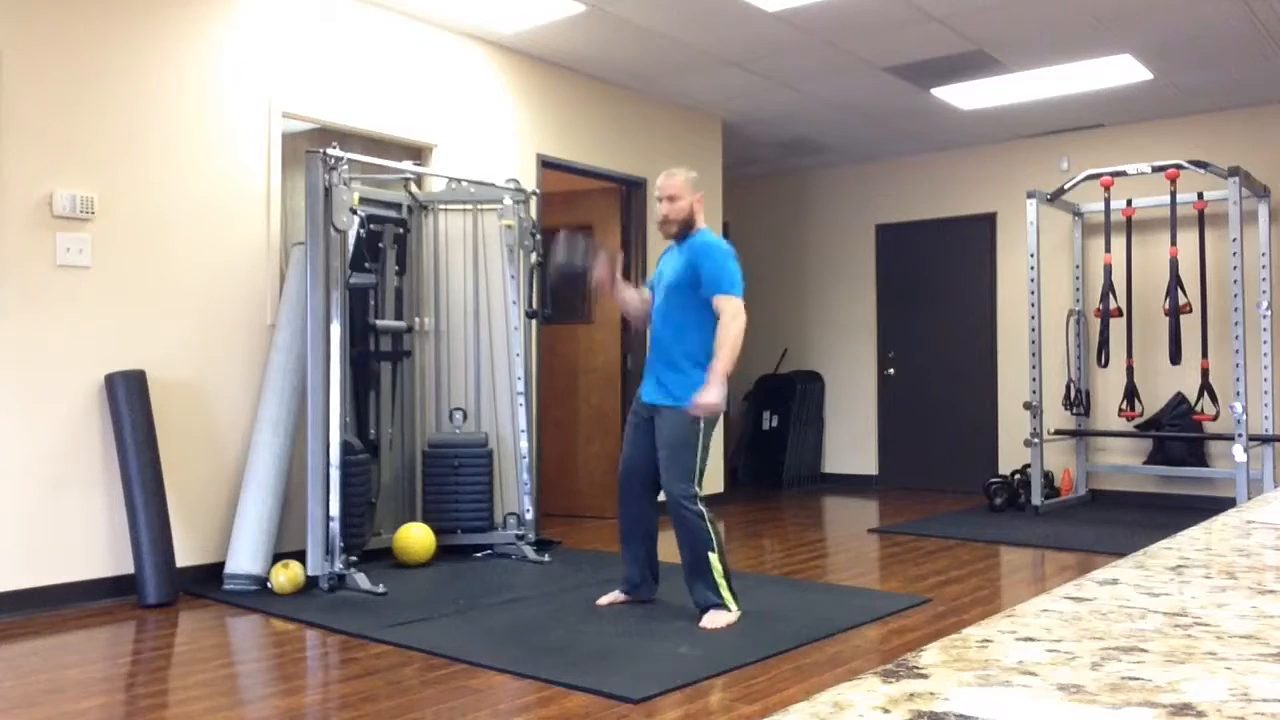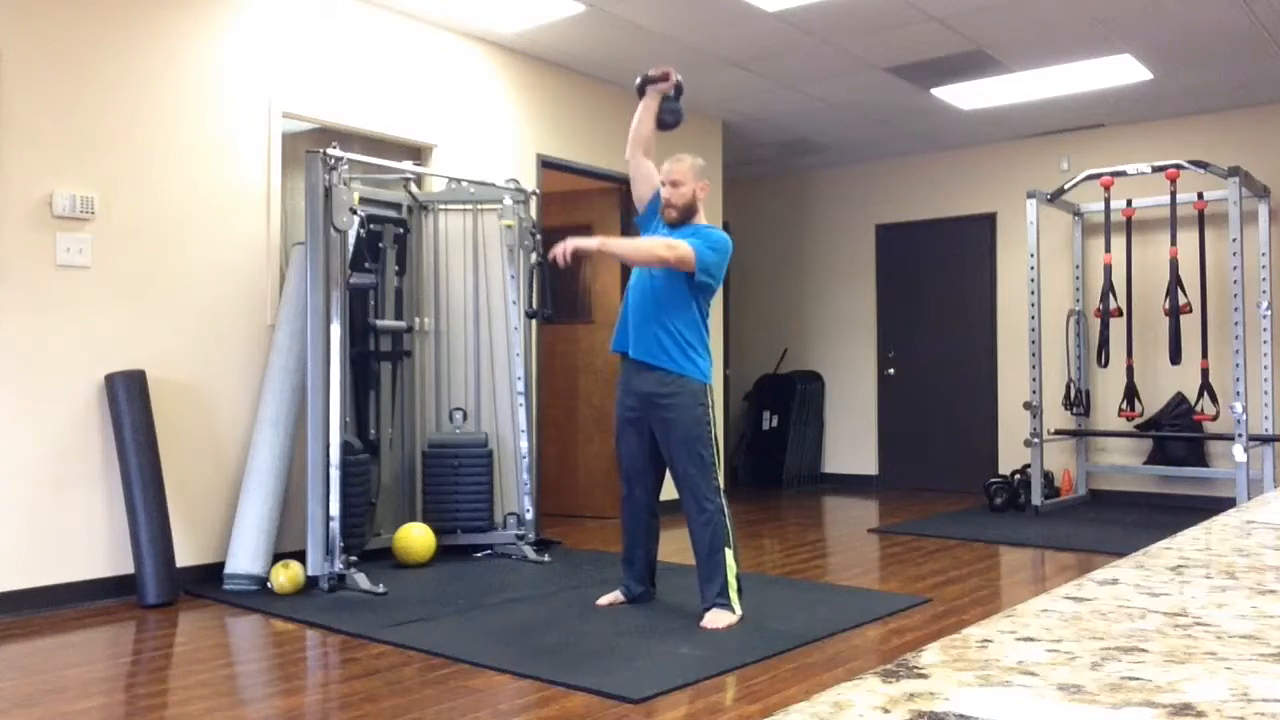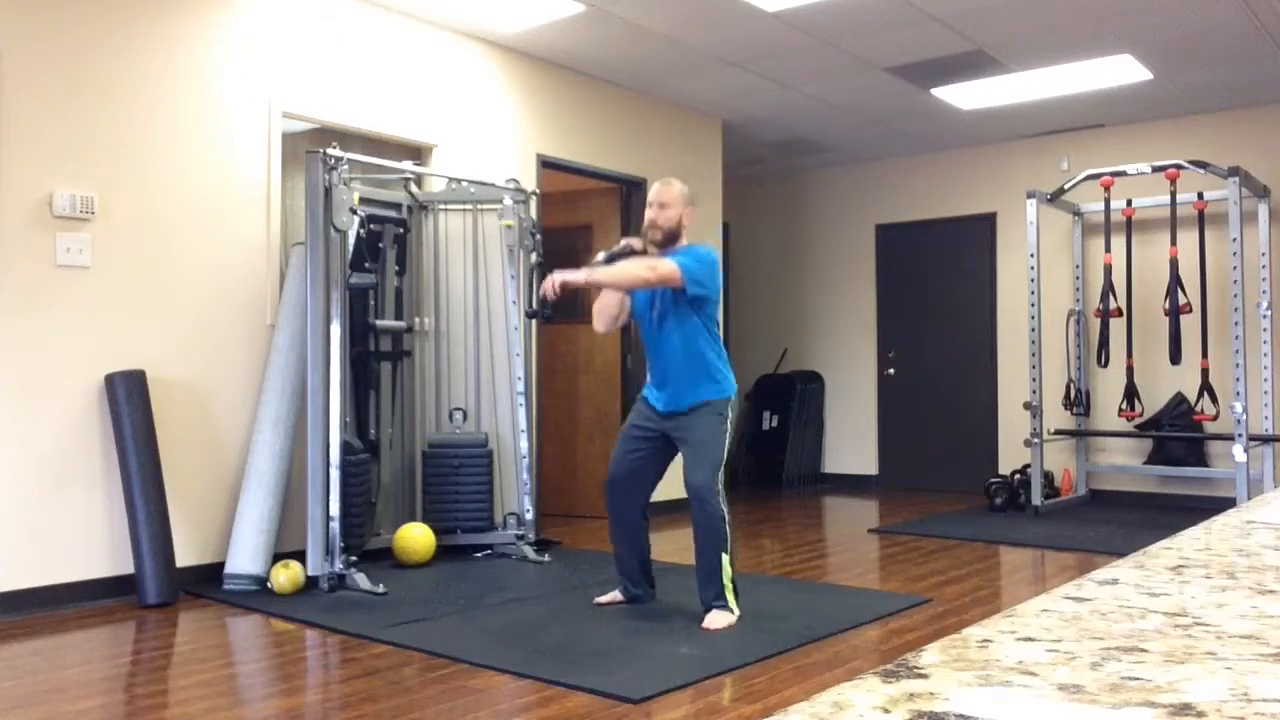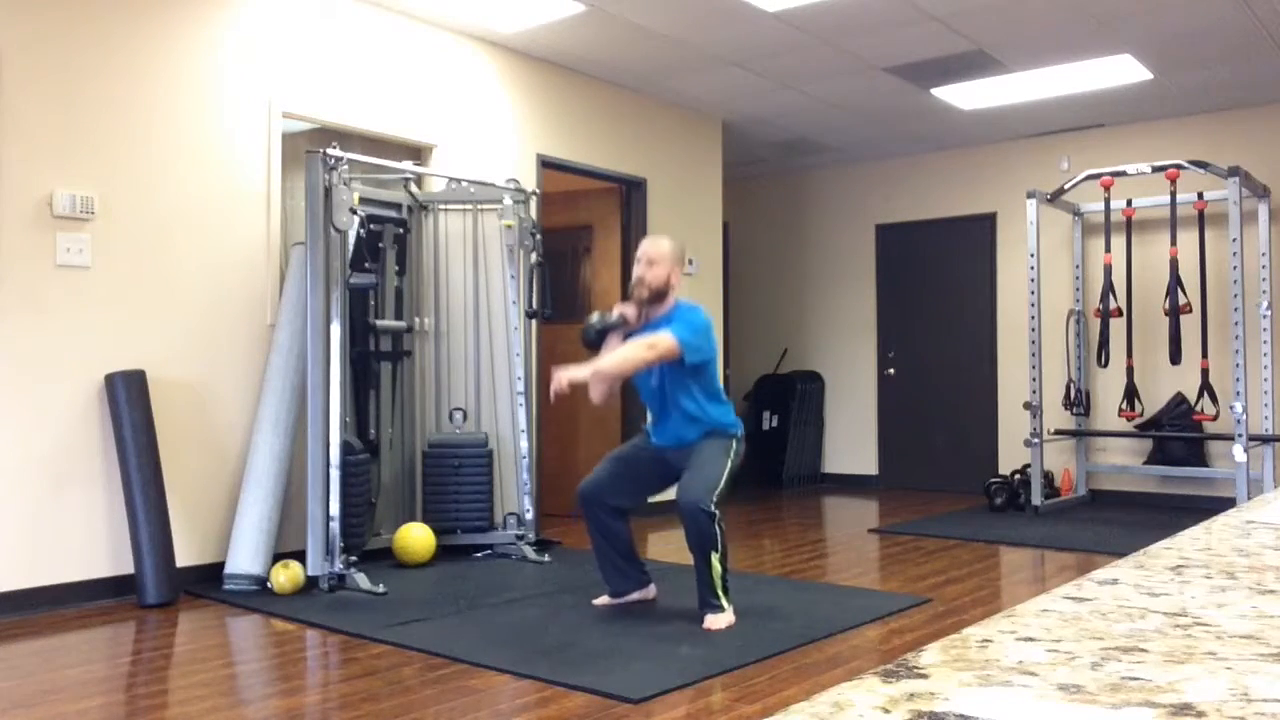
dt=1s
person 1, frame 1
left shoulder: (711, 251)
right shoulder: (669, 257)
left elbow: (734, 315)
right elbow: (643, 312)
left wrist: (716, 382)
right wrist: (613, 286)
left hip: (688, 400)
right hip: (652, 396)
left knee: (682, 495)
right knee: (632, 485)
left ankle: (719, 600)
right ankle: (637, 581)
person 1, frame 2
left shoulder: (714, 242)
right shoulder: (653, 218)
left elbow: (663, 253)
right elbow: (635, 154)
left wrist: (592, 243)
right wrist: (654, 94)
left hip: (681, 383)
right hip: (635, 376)
left knee: (700, 493)
right knee: (636, 489)
left ankle: (723, 598)
right ankle: (636, 584)
person 1, frame 3
left shoulder: (700, 260)
right shoulder: (640, 262)
left elbow: (650, 274)
right elbow: (603, 323)
left wrist: (580, 276)
right wrist: (619, 263)
left hip: (706, 402)
right hip: (656, 401)
left knee: (703, 490)
right knee: (620, 484)
left ankle: (721, 600)
right ankle: (636, 585)
person 1, frame 4
left shoulder: (692, 320)
right shoulder: (632, 326)
left elbow: (650, 350)
right elbow: (600, 394)
left wrist: (579, 371)
right wrist: (617, 333)
left hip: (711, 436)
right hip: (660, 439)
left knee: (695, 502)
right knee: (594, 493)
left ankle: (717, 604)
right ankle: (630, 583)
